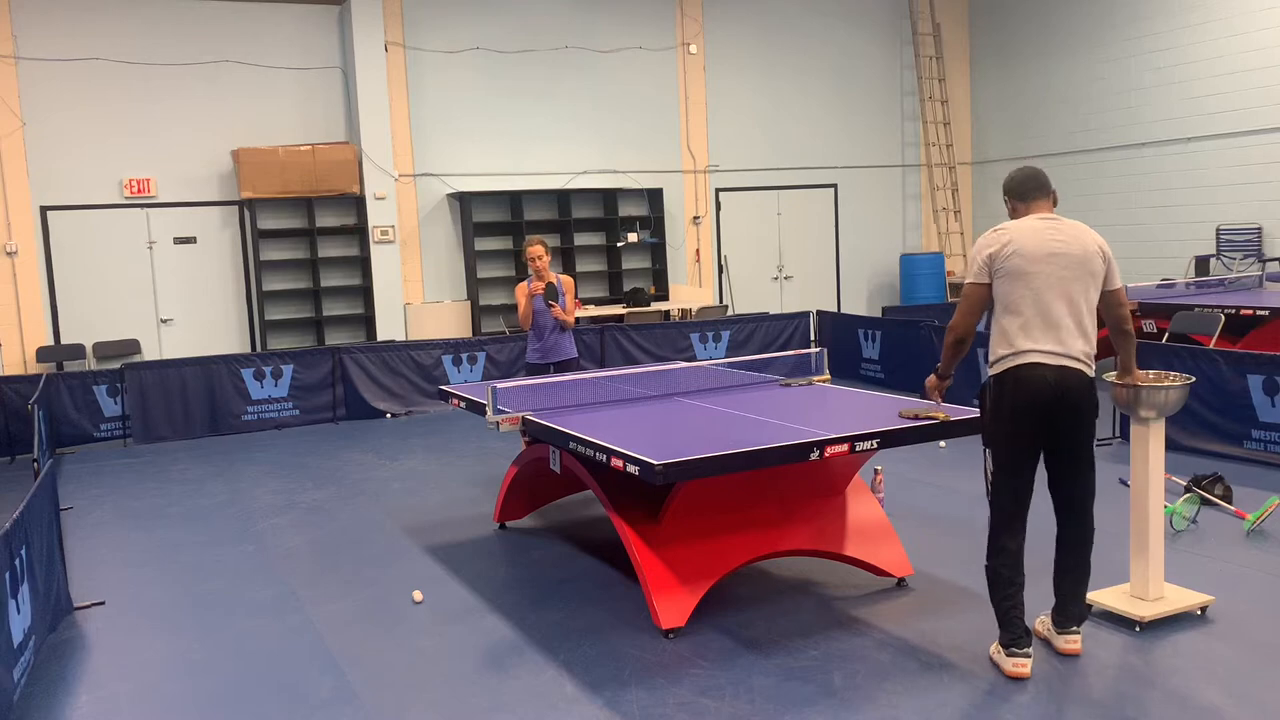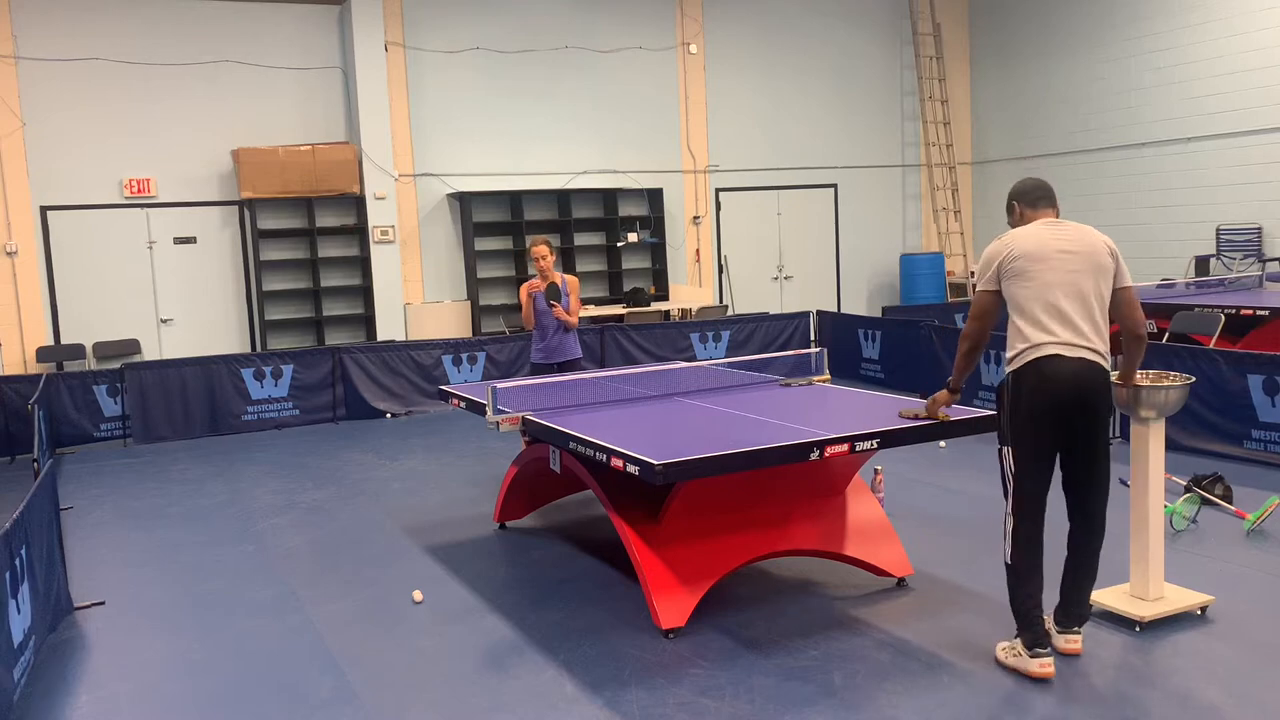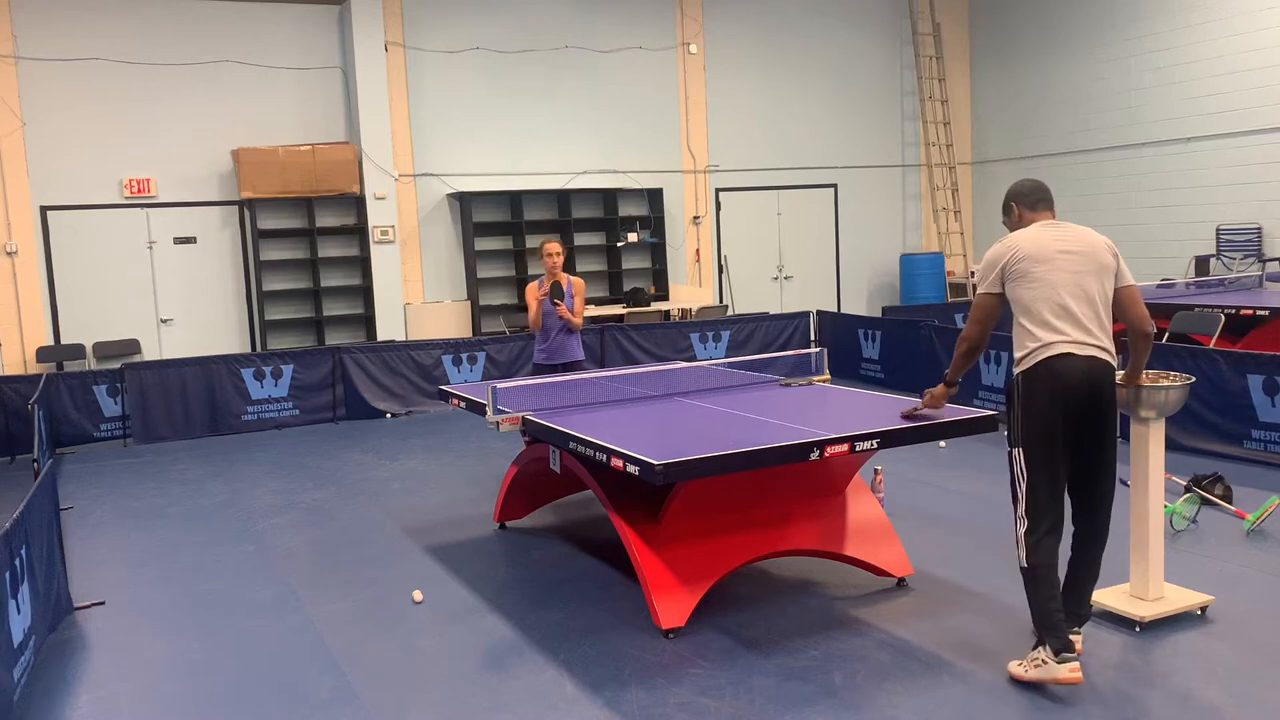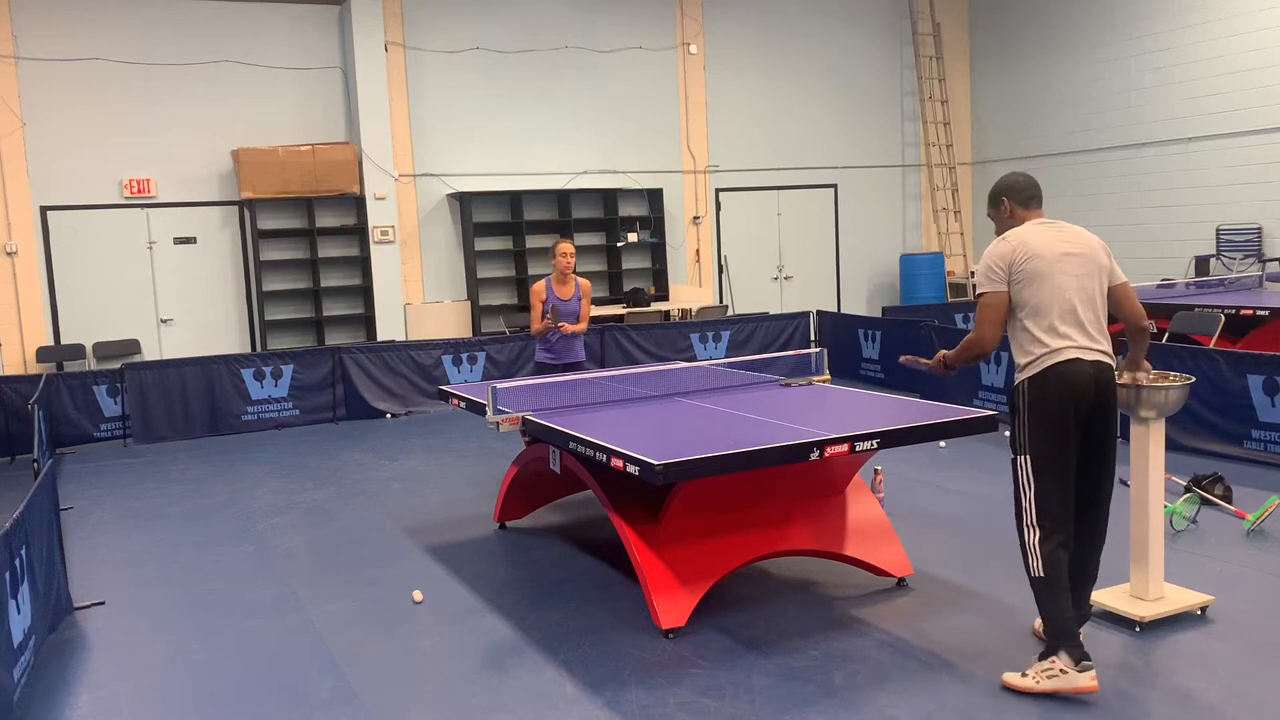
dt=0.3s
person 1, frame 1
left shoulder: (996, 241)
right shoulder: (1093, 242)
left elbow: (962, 329)
right elbow: (1122, 326)
left wrist: (942, 374)
right wrist: (1128, 370)
left hip: (1017, 382)
right hip: (1075, 384)
left knee: (1008, 517)
right knee: (1076, 510)
left ankle: (1015, 645)
right ankle: (1067, 623)
person 1, frame 2
left shoulder: (1005, 247)
right shoulder: (1101, 243)
left elbow: (975, 335)
right elbow: (1136, 330)
left wrist: (952, 388)
right wrist: (1128, 373)
left hip: (1034, 378)
right hip: (1091, 378)
left knee: (1024, 513)
right knee: (1088, 510)
left ankle: (1033, 644)
right ankle: (1069, 623)
person 1, frame 3
left shoulder: (1006, 250)
right shoulder: (1101, 244)
left elbow: (975, 339)
right elbow: (1142, 327)
left wrist: (947, 383)
right wrist: (1134, 374)
left hip: (1044, 378)
right hip: (1098, 375)
left knee: (1037, 516)
right knee: (1093, 511)
left ankle: (1056, 649)
right ankle: (1071, 621)
person 1, frame 4
left shoulder: (1004, 249)
right shoulder: (1090, 242)
left elbow: (985, 341)
right elbow: (1137, 322)
left wrist: (946, 361)
right wrist: (1135, 361)
left hip: (1047, 384)
right hip: (1099, 378)
left knee: (1044, 522)
right knee: (1089, 514)
left ankle: (1068, 658)
right ankle: (1068, 622)
